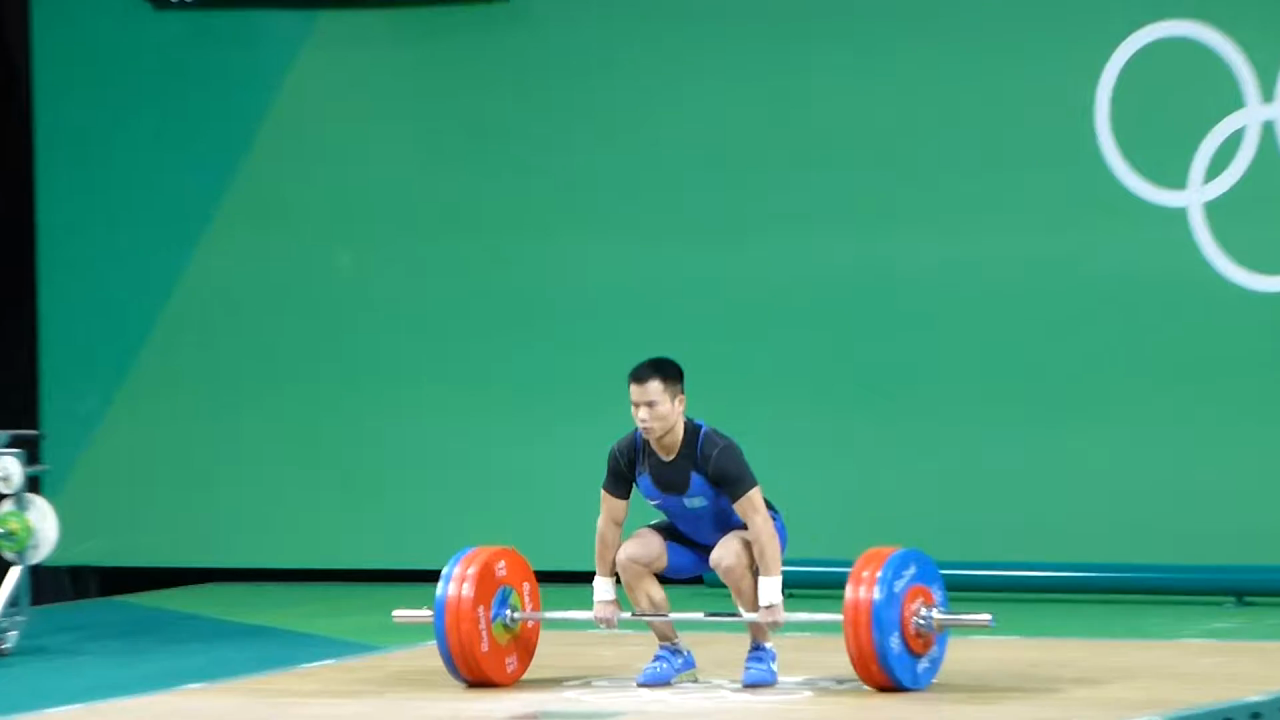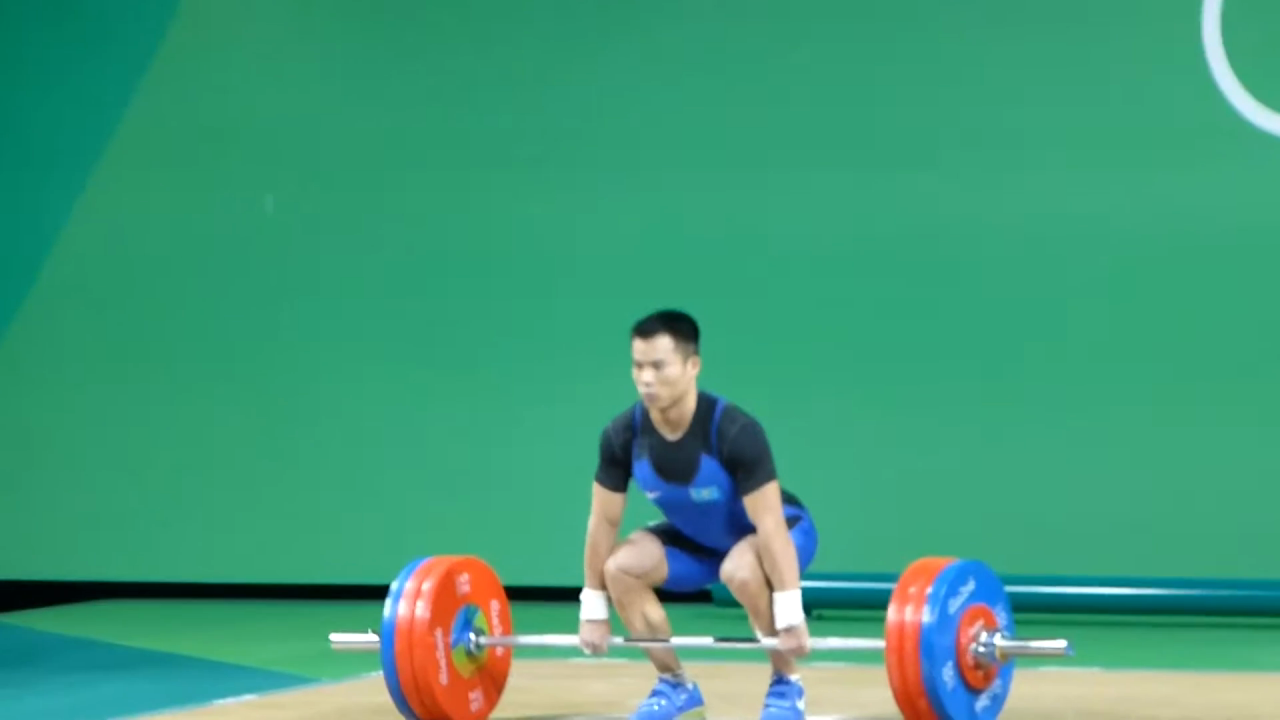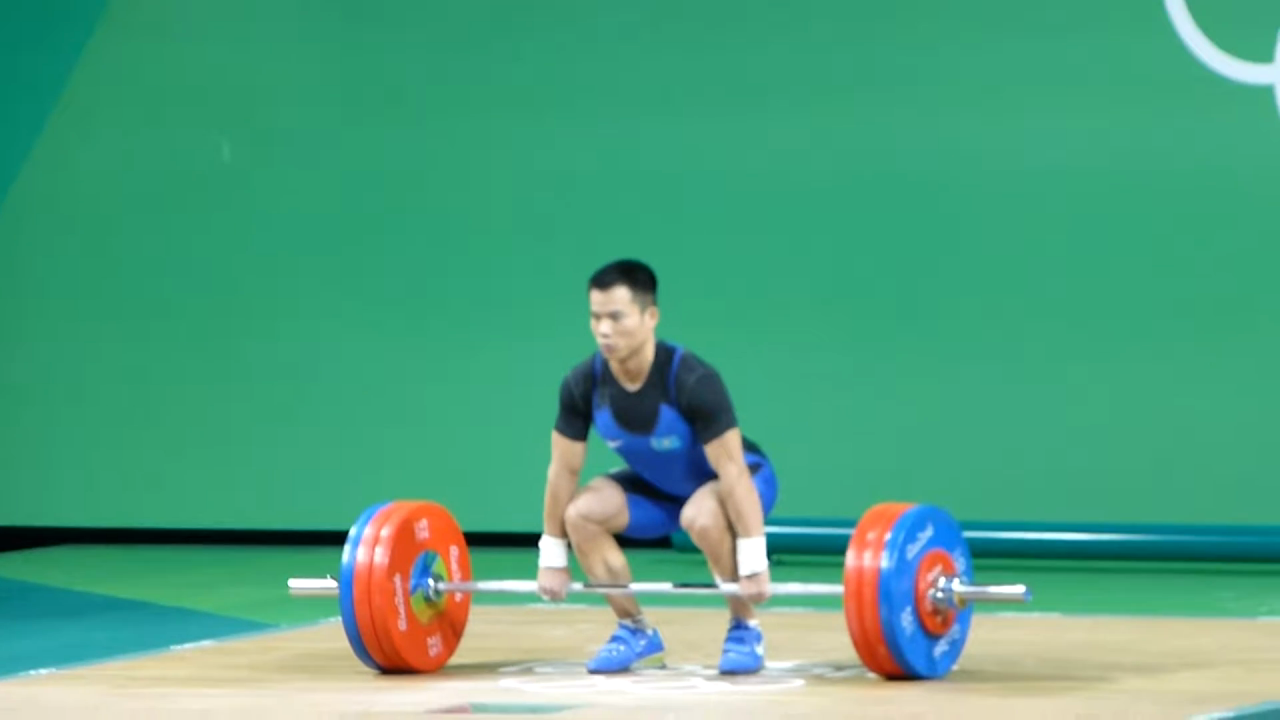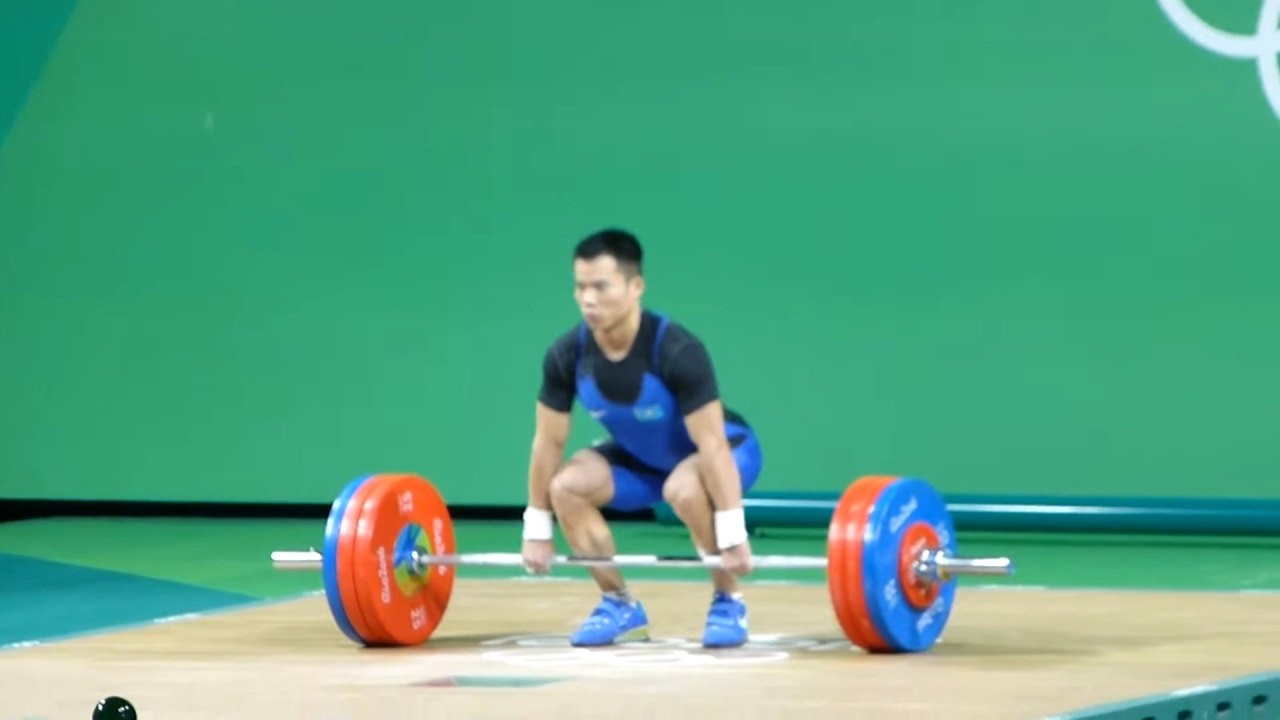
dt=0.3s
person 1, frame 1
left shoulder: (715, 451)
left elbow: (759, 522)
right elbow: (609, 522)
left wrist: (771, 596)
left hip: (746, 530)
right hip: (690, 534)
left knee: (727, 558)
right knee: (629, 556)
person 1, frame 2
left shoulder: (733, 430)
right shoulder: (622, 434)
left elbow: (770, 527)
right elbow: (603, 522)
left wrist: (791, 617)
right wrist: (593, 612)
left hip: (779, 528)
right hip: (697, 538)
left knee: (742, 571)
right knee: (621, 566)
left ankle: (786, 683)
right ankle: (676, 684)
person 1, frame 3
left shoulder: (692, 379)
right shoulder: (582, 383)
left elbow: (732, 472)
right elbow: (563, 470)
left wrist: (754, 563)
right wrist: (552, 558)
left hip: (739, 476)
right hip: (659, 485)
left knee: (702, 517)
right knee: (582, 513)
left ankle: (745, 629)
right ankle: (637, 631)
person 1, frame 4
left shoulder: (677, 350)
right shoulder: (566, 354)
left elbow: (711, 445)
right elbow: (548, 441)
left wrist: (733, 535)
right wrist: (537, 530)
left hip: (726, 447)
right hip: (642, 455)
left knee: (684, 488)
right knee: (565, 485)
left ankle: (728, 602)
right ankle: (620, 604)
